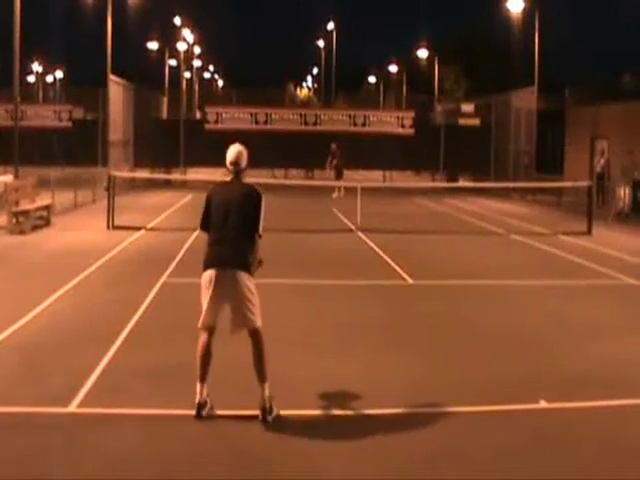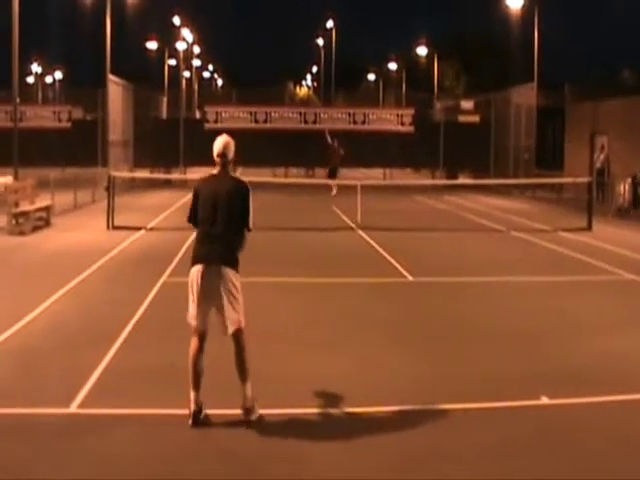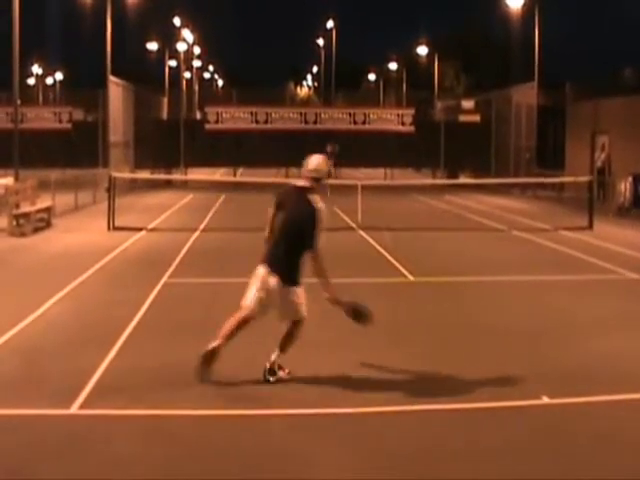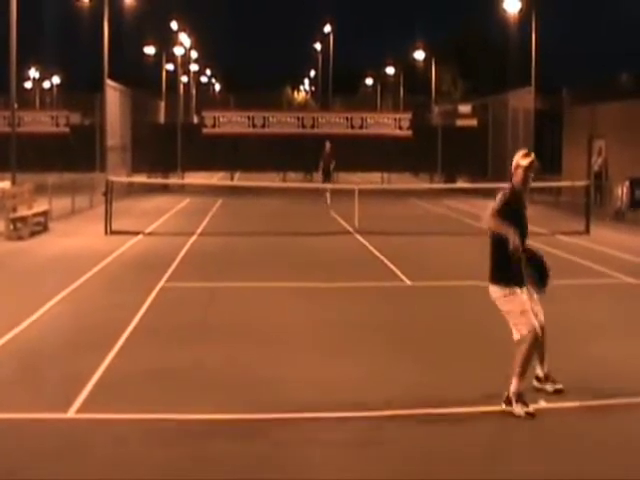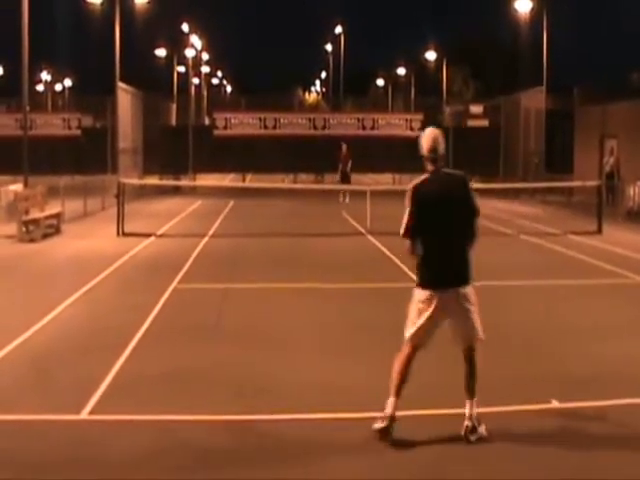
dt=1s
person 1, frame 1
left shoulder: (213, 193)
right shoulder: (253, 194)
left elbow: (207, 231)
right elbow: (255, 238)
right wrist: (252, 265)
left hip: (212, 266)
right hip: (239, 269)
left knee: (207, 330)
right knee: (255, 332)
left ankle: (201, 397)
right ankle: (265, 400)
person 1, frame 2
left shoulder: (201, 186)
right shoulder: (241, 187)
left elbow: (196, 225)
right elbow: (243, 235)
left hip: (200, 262)
right hip: (226, 264)
left knee: (198, 335)
right knee: (237, 332)
left ankle: (195, 405)
right ankle: (247, 400)
person 1, frame 3
left shoulder: (289, 192)
right shoulder: (314, 207)
left elbow: (275, 209)
right elbow: (314, 254)
right wrist: (328, 289)
left hip: (267, 266)
right hip: (286, 276)
left knee: (245, 314)
right knee: (298, 320)
left ankle: (214, 348)
right ankle: (273, 366)
person 1, frame 4
left shoulder: (520, 200)
right shoulder: (506, 196)
right elbow: (489, 217)
right wrist: (510, 232)
left hip: (519, 280)
right hip: (504, 284)
left knee: (539, 328)
right knee: (531, 335)
left ankle: (542, 374)
right ankle: (513, 394)
person 1, frame 5
left shoulder: (416, 189)
right shoulder: (461, 183)
left elbow: (410, 241)
right elbow: (472, 231)
left hip: (428, 283)
right hip: (459, 281)
left knee: (408, 349)
right knee: (469, 350)
left ankle: (389, 414)
right ankle: (472, 421)
